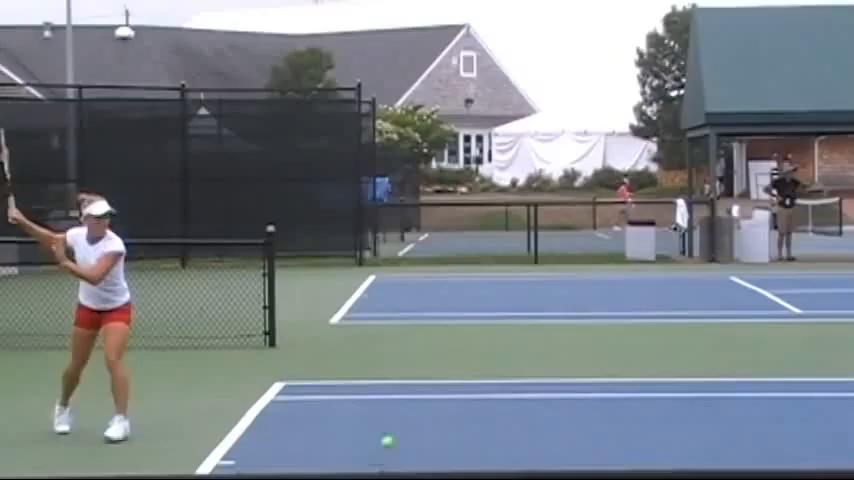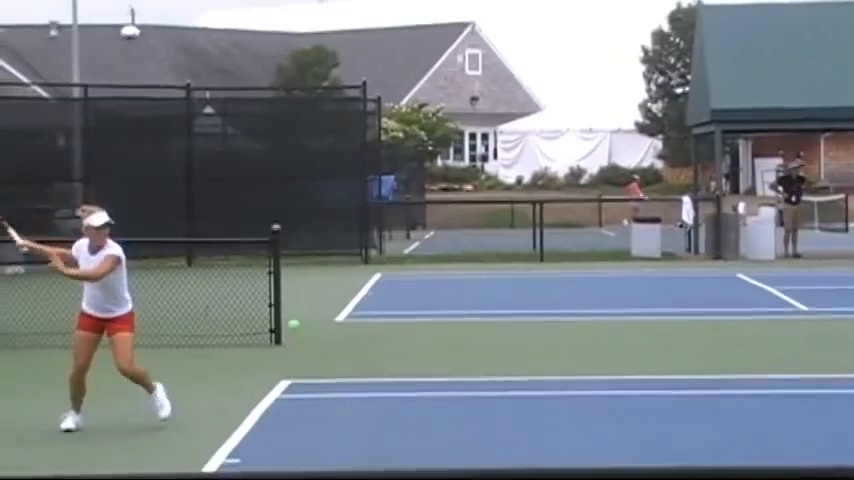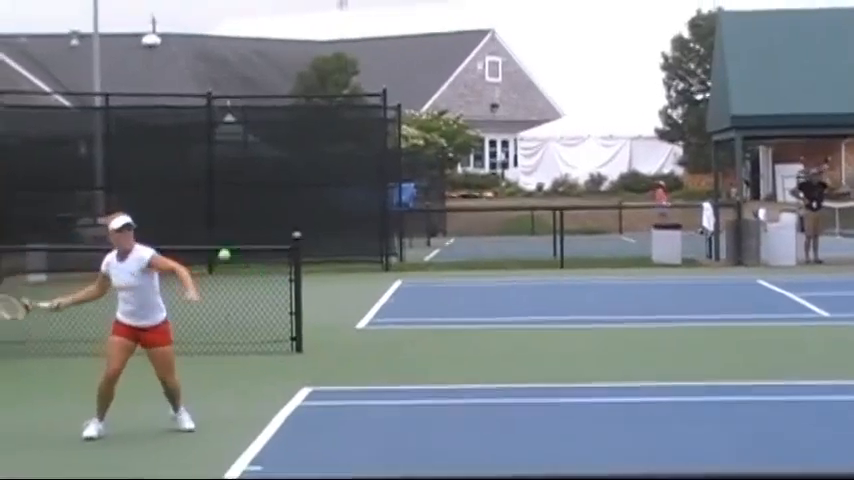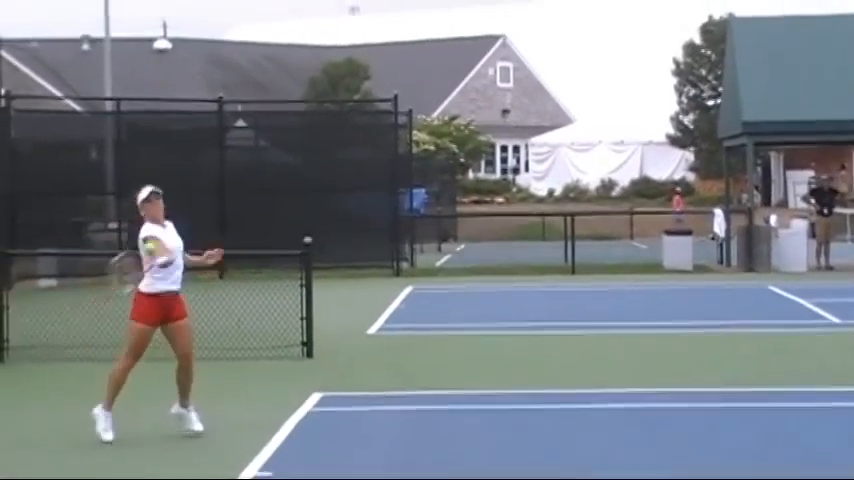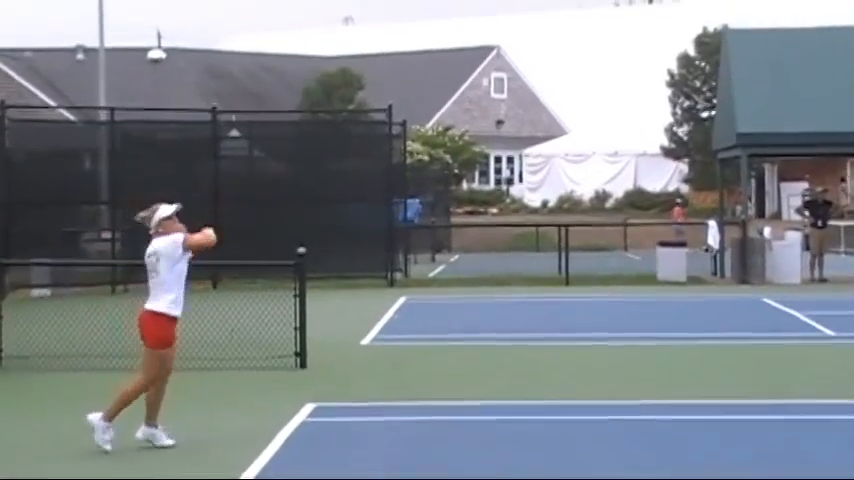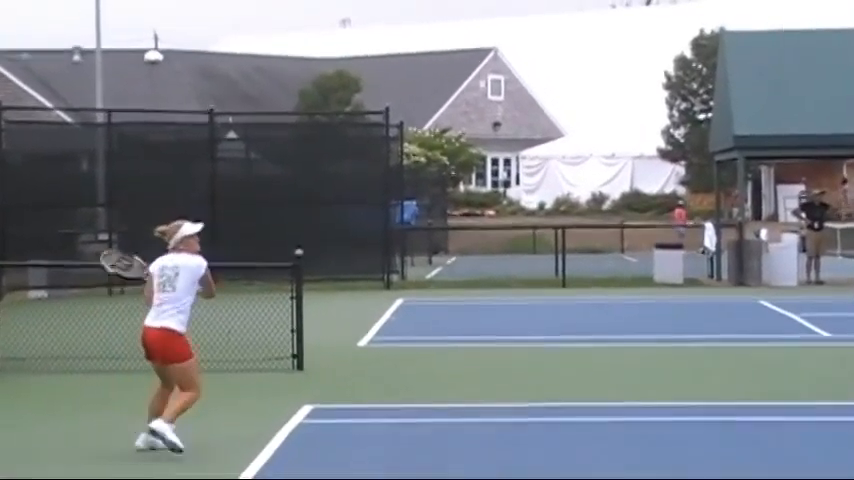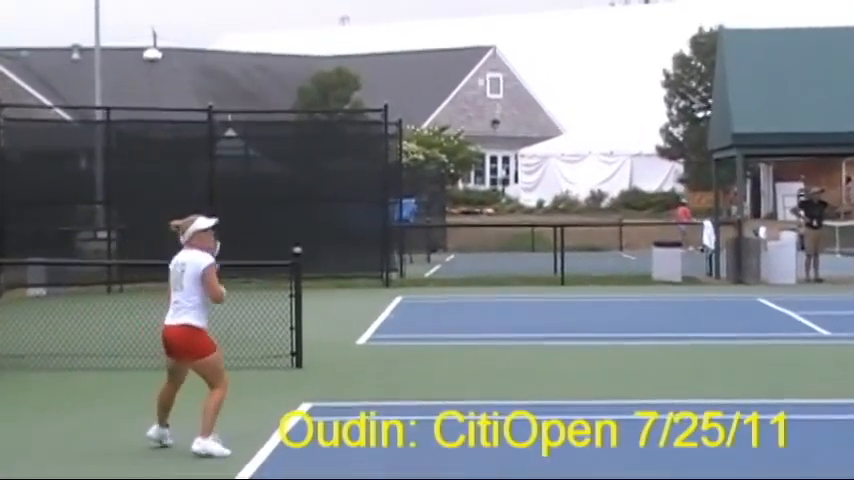
dt=0.2s
person 1, frame 1
left shoulder: (114, 245)
right shoulder: (76, 235)
left elbow: (95, 277)
right elbow: (50, 239)
left wrist: (64, 262)
right wrist: (22, 221)
left hip: (116, 309)
right hip: (87, 307)
left knee: (113, 360)
right knee: (76, 364)
left ankle: (121, 419)
right ankle: (63, 408)
person 1, frame 2
left shoulder: (113, 252)
right shoulder: (80, 246)
left elbow: (96, 274)
right elbow: (65, 256)
left wrist: (64, 269)
right wrist: (34, 247)
left hip: (120, 316)
right hip: (89, 315)
left knee: (126, 367)
right knee: (79, 367)
left ankle: (155, 389)
right ankle: (74, 412)
person 1, frame 3
left shoulder: (144, 255)
right shoulder: (109, 261)
left elbow: (176, 268)
right elbow: (97, 291)
left wrist: (190, 288)
right wrist: (65, 301)
left hip: (155, 325)
right hip: (125, 324)
left knee: (168, 380)
right knee: (111, 373)
left ankle: (178, 410)
right ankle: (98, 420)
person 1, frame 4
left shoulder: (169, 226)
right shoulder: (148, 231)
right elbow: (158, 259)
left wrist: (202, 260)
right wrist: (159, 259)
left hip: (172, 299)
right hip: (149, 299)
left knee: (187, 358)
right knee: (129, 359)
left ankle: (185, 408)
right ankle: (104, 411)
person 1, frame 5
left shoulder: (154, 247)
right shoulder: (176, 241)
right elbow: (210, 239)
right wrist: (207, 231)
left hip: (153, 316)
right hip: (160, 319)
left knee: (161, 376)
right knee: (147, 380)
left ankle: (150, 427)
right ankle: (103, 419)
person 1, frame 6
left shoulder: (158, 264)
right shoulder: (197, 263)
left elbow: (149, 298)
right elbow: (210, 292)
left hip: (150, 332)
right hip: (169, 335)
left knee: (168, 385)
right knee: (192, 390)
left ankle: (149, 436)
right ankle: (163, 423)
person 1, frame 7
left shoulder: (178, 260)
right shoulder: (206, 260)
right elbow: (219, 297)
right wrist: (218, 293)
left hip: (171, 330)
right hip: (190, 331)
left knee: (173, 381)
right knee: (220, 385)
left ankle: (160, 428)
right ankle: (205, 439)
